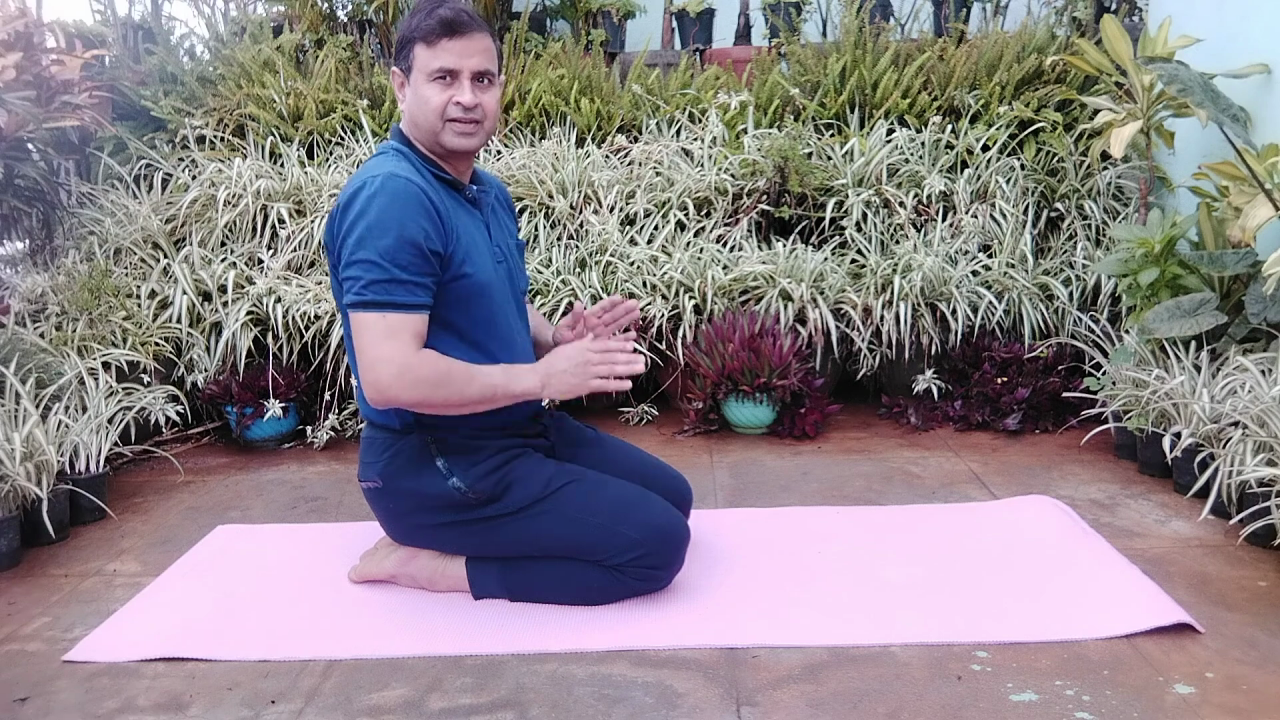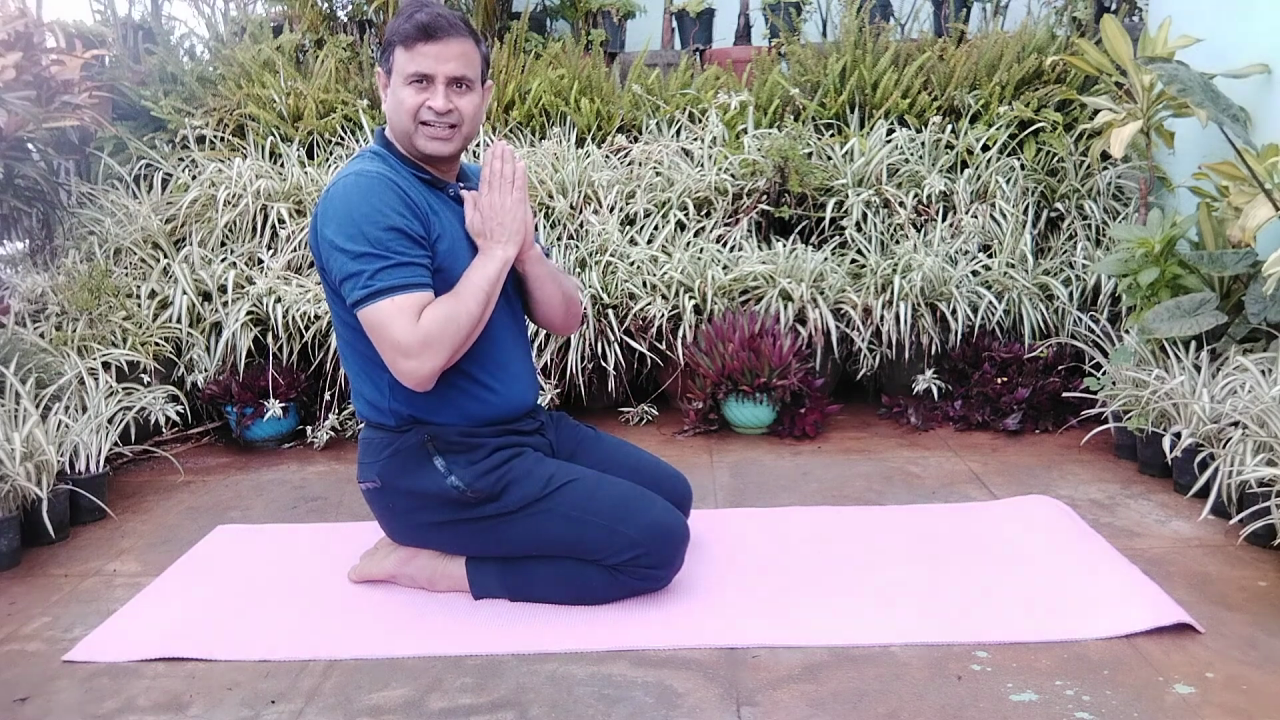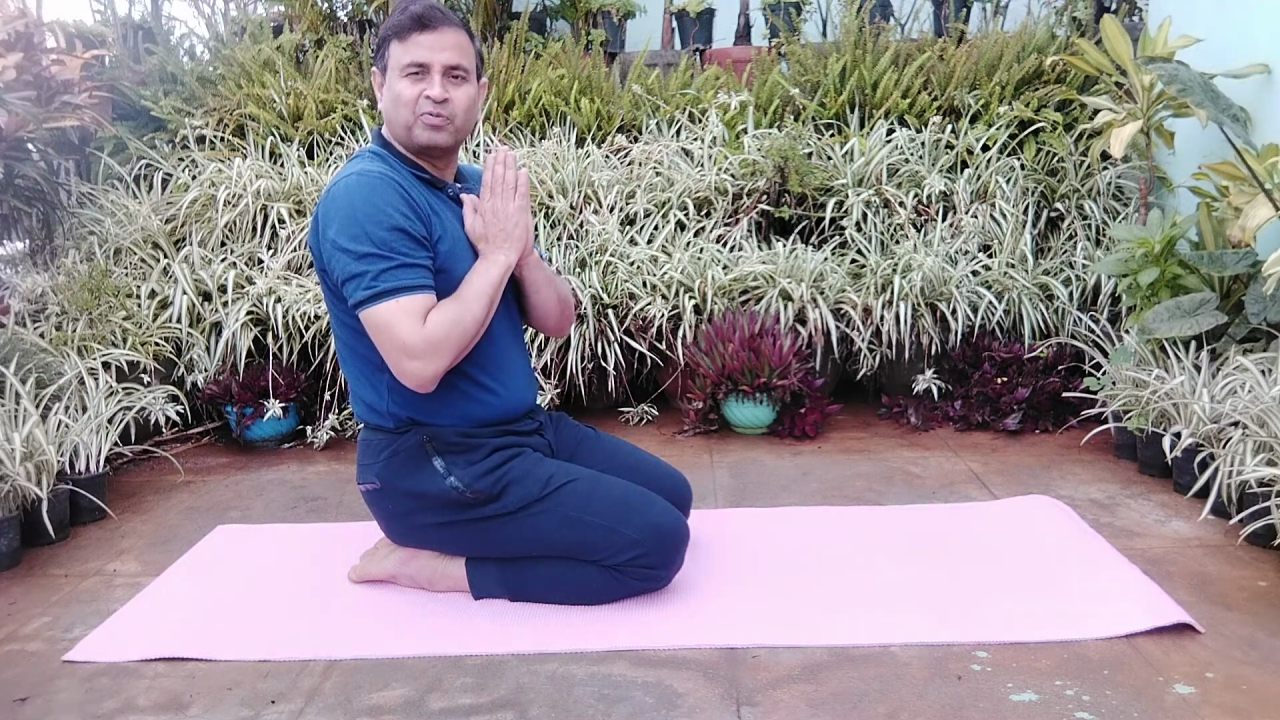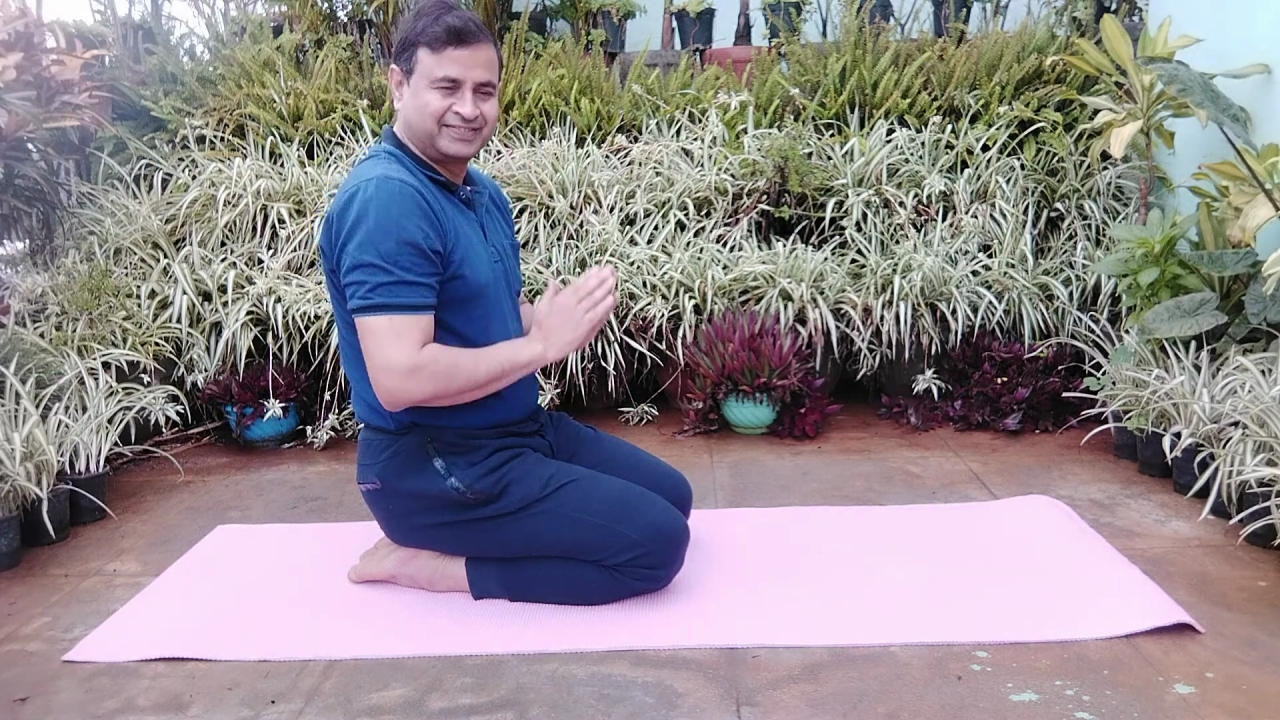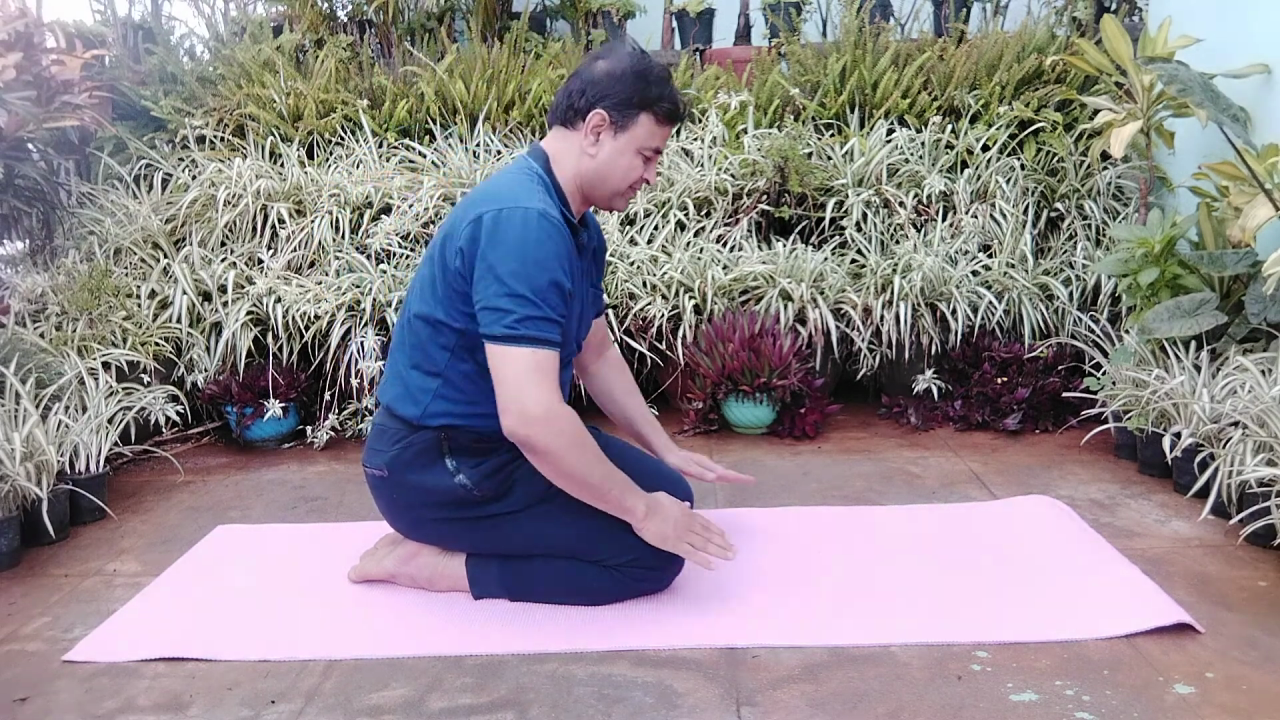
dt=1s
person 1, frame 1
left shoulder: (488, 192)
right shoulder: (389, 196)
right elbow: (388, 379)
left wrist: (559, 340)
right wrist: (540, 377)
left hip: (504, 433)
right hip: (435, 465)
left knee: (669, 496)
right knee: (656, 542)
left ankle: (439, 545)
right ankle: (431, 562)
person 1, frame 2
left shoulder: (481, 188)
right shoulder: (365, 196)
left elbow: (565, 319)
right elbow: (417, 360)
left wrist: (524, 245)
right wrist: (496, 248)
left hip: (523, 426)
right hip: (432, 464)
left knee: (671, 495)
right knee: (657, 541)
left ankle: (438, 547)
right ankle: (429, 562)
person 1, frame 3
left shoulder: (479, 188)
right shoulder: (366, 196)
left elbow: (558, 321)
right elbow: (419, 362)
left wrist: (522, 249)
right wrist: (498, 251)
right hip: (432, 465)
left knee: (671, 495)
right knee: (657, 540)
left ankle: (442, 544)
right ankle: (427, 560)
person 1, frame 4
left shoulder: (484, 193)
right shoulder: (383, 199)
right elbow: (401, 380)
left wrist: (559, 320)
right wrist: (540, 345)
right hip: (434, 466)
left knee: (670, 495)
right knee: (656, 541)
left ankle: (445, 543)
right ankle: (427, 561)
person 1, frame 5
left shoulder: (576, 222)
right shoulder: (524, 221)
left elbow: (596, 351)
right elbow: (530, 416)
left wrist: (665, 449)
right wrist: (642, 512)
left hip: (501, 442)
right hip: (441, 464)
left knee: (671, 497)
right knee: (656, 550)
left ankle: (454, 539)
right ankle: (432, 560)
